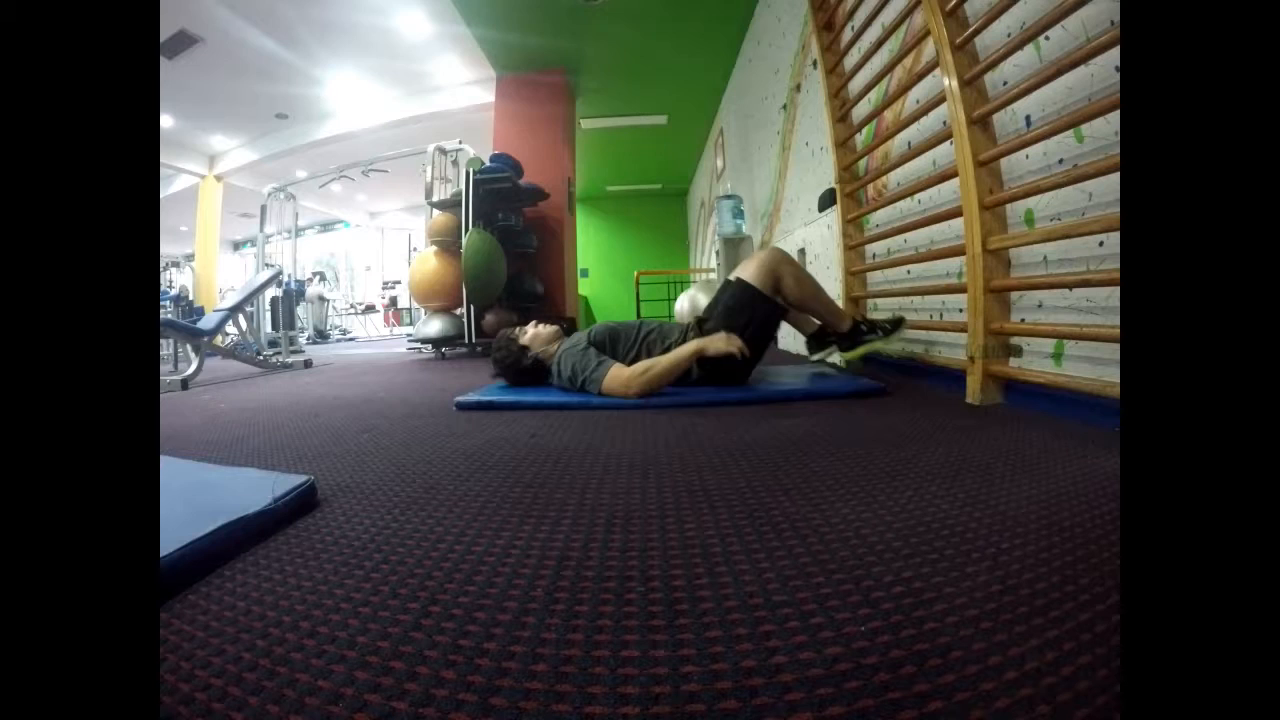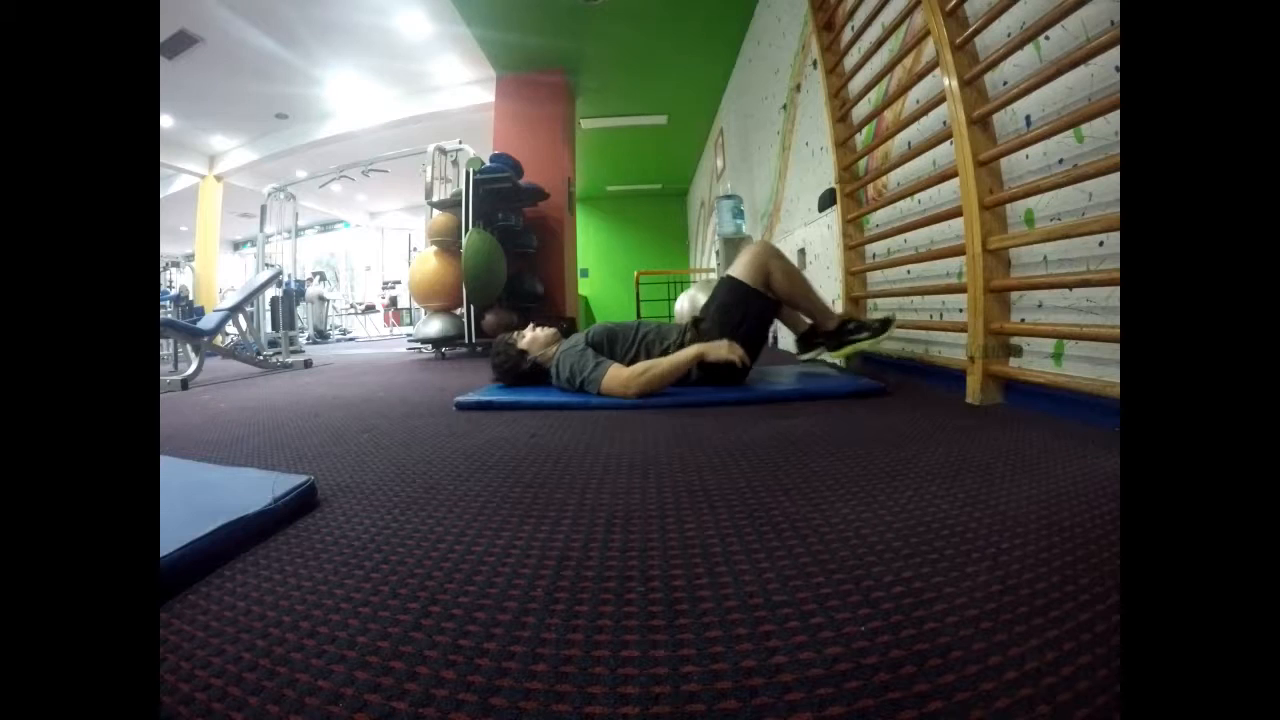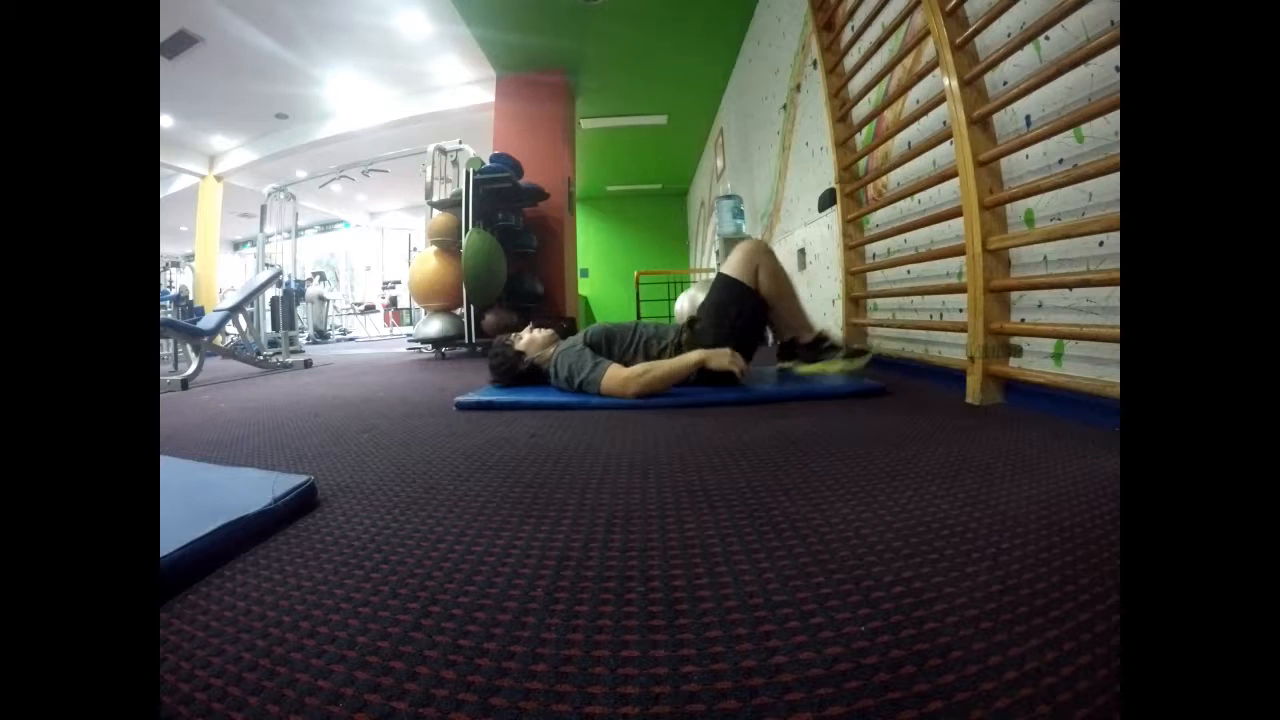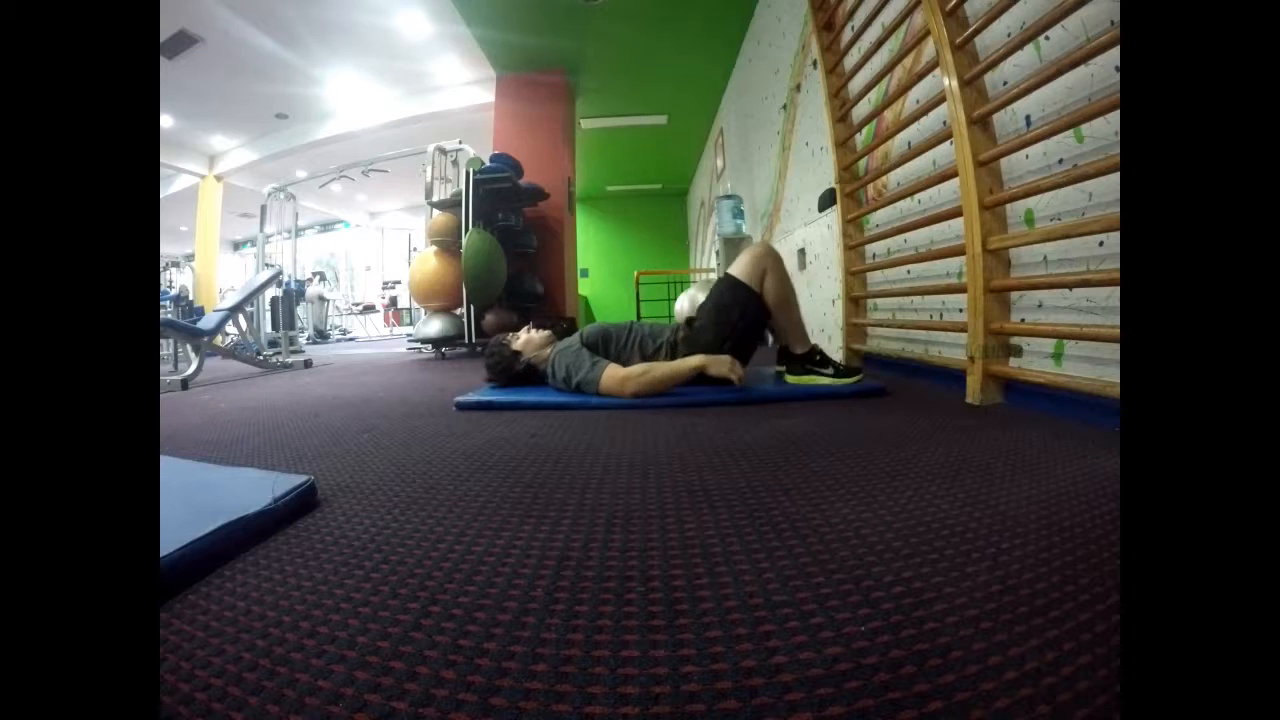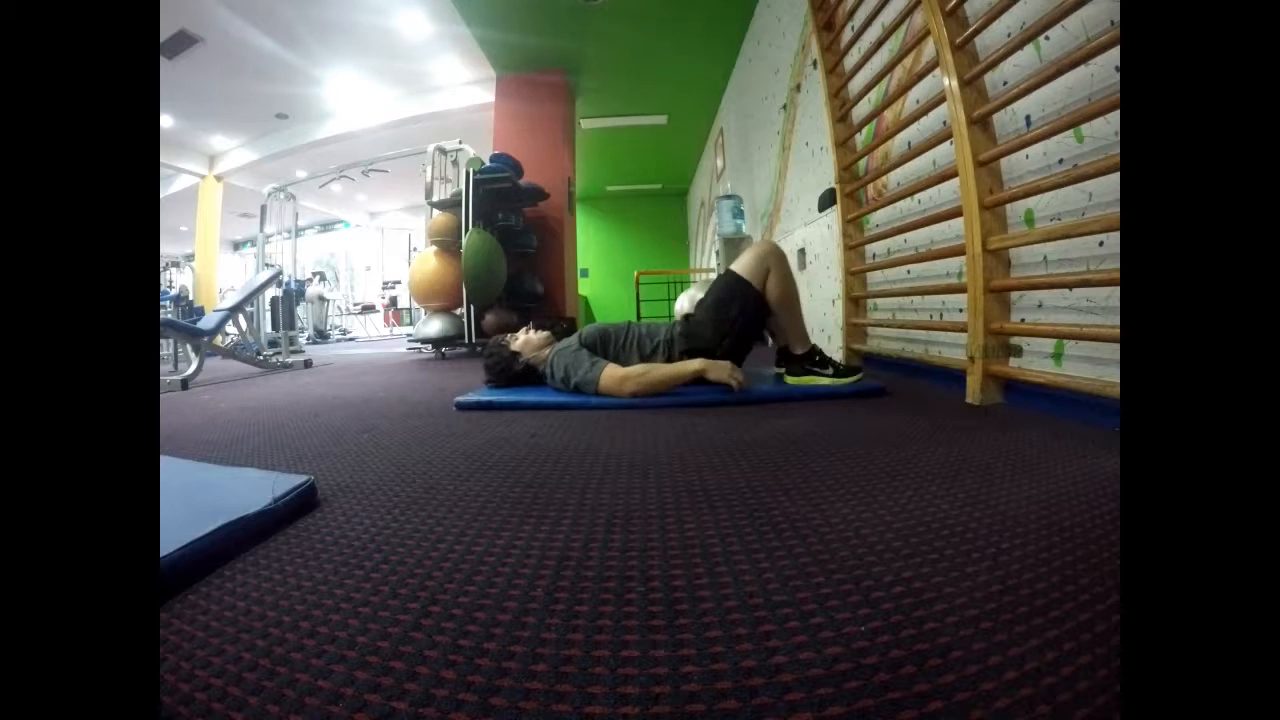
dt=0.1s
person 1, frame 1
left shoulder: (571, 350)
right shoulder: (571, 361)
right elbow: (632, 382)
right wrist: (701, 345)
left hip: (698, 341)
right hip: (707, 360)
left knee: (764, 277)
right knee: (770, 259)
left ankle: (822, 336)
right ankle: (847, 330)
person 1, frame 2
left shoulder: (569, 353)
right shoulder: (569, 362)
right elbow: (630, 383)
right wrist: (700, 351)
left hip: (694, 339)
right hip: (703, 361)
left knee: (756, 275)
right knee: (760, 254)
left ankle: (812, 335)
right ankle: (835, 328)
person 1, frame 3
left shoulder: (566, 354)
right shoulder: (568, 363)
right elbow: (628, 383)
right wrist: (702, 356)
left hip: (690, 339)
right hip: (702, 347)
left knee: (751, 265)
right knee: (751, 251)
left ankle: (792, 348)
right ankle: (812, 346)
person 1, frame 4
left shoulder: (563, 355)
right shoulder: (565, 362)
right elbow: (626, 382)
right wrist: (701, 362)
left hip: (685, 340)
right hip: (699, 349)
left knee: (757, 280)
right knee: (761, 257)
left ankle: (792, 355)
right ankle: (804, 360)
person 1, frame 5
left shoulder: (562, 356)
right shoulder: (563, 364)
right elbow: (625, 382)
right wrist: (700, 366)
left hip: (686, 340)
right hip: (695, 346)
left knee: (761, 270)
right knee: (767, 254)
left ankle: (789, 355)
right ankle: (803, 360)
